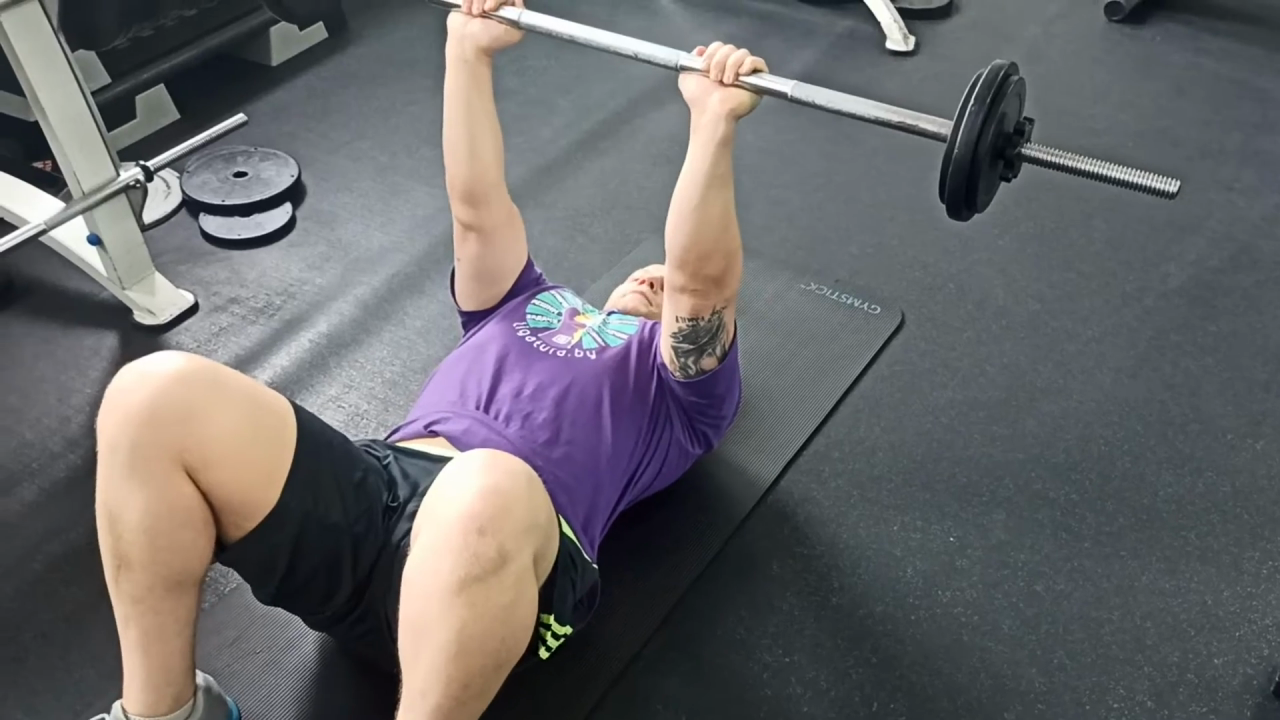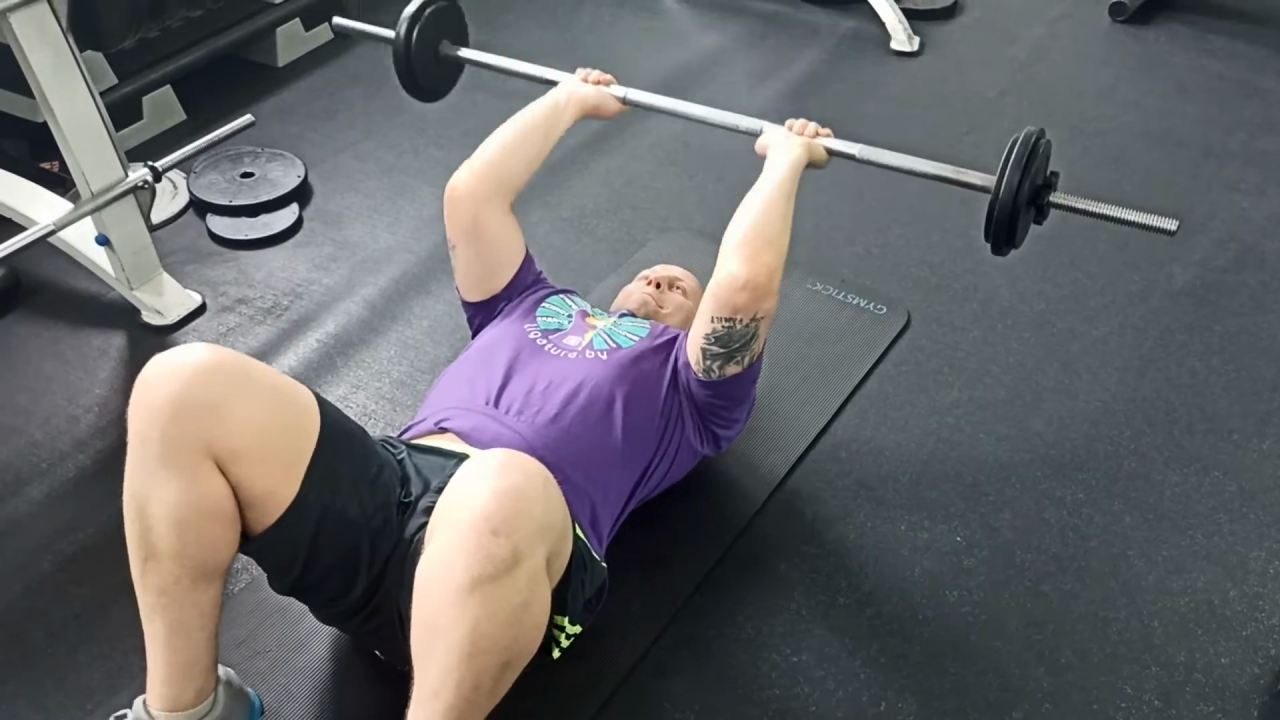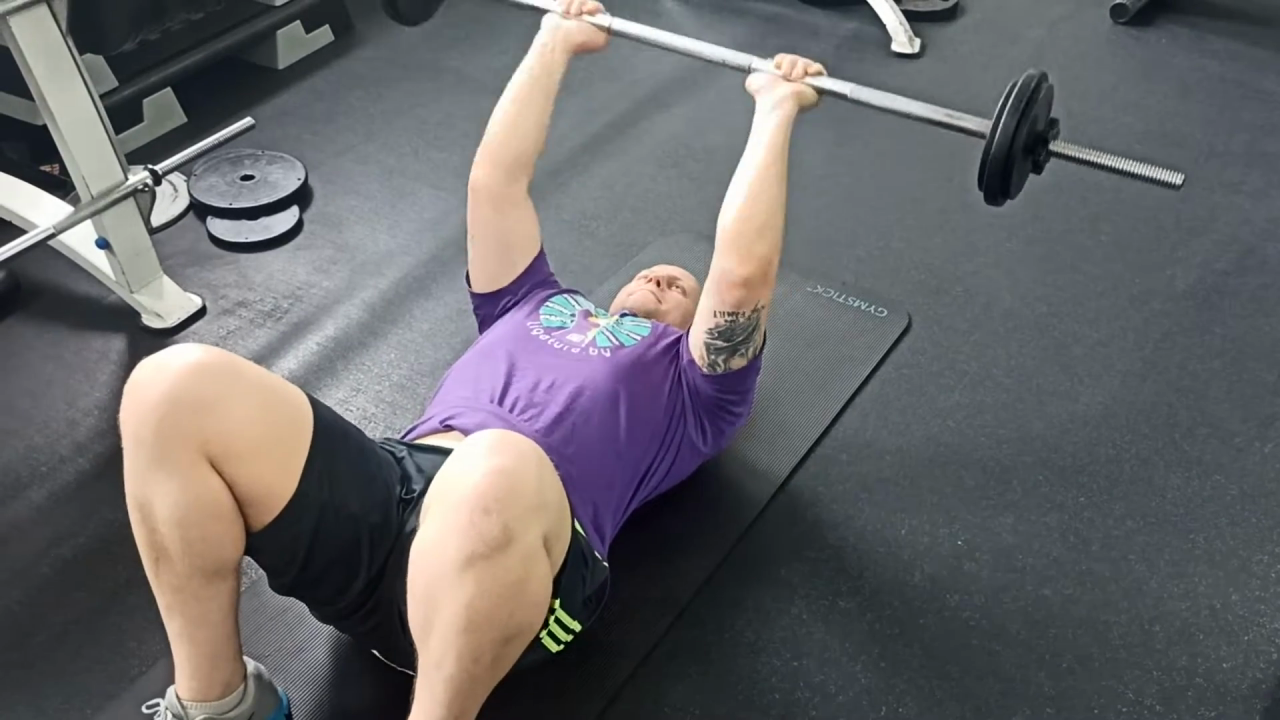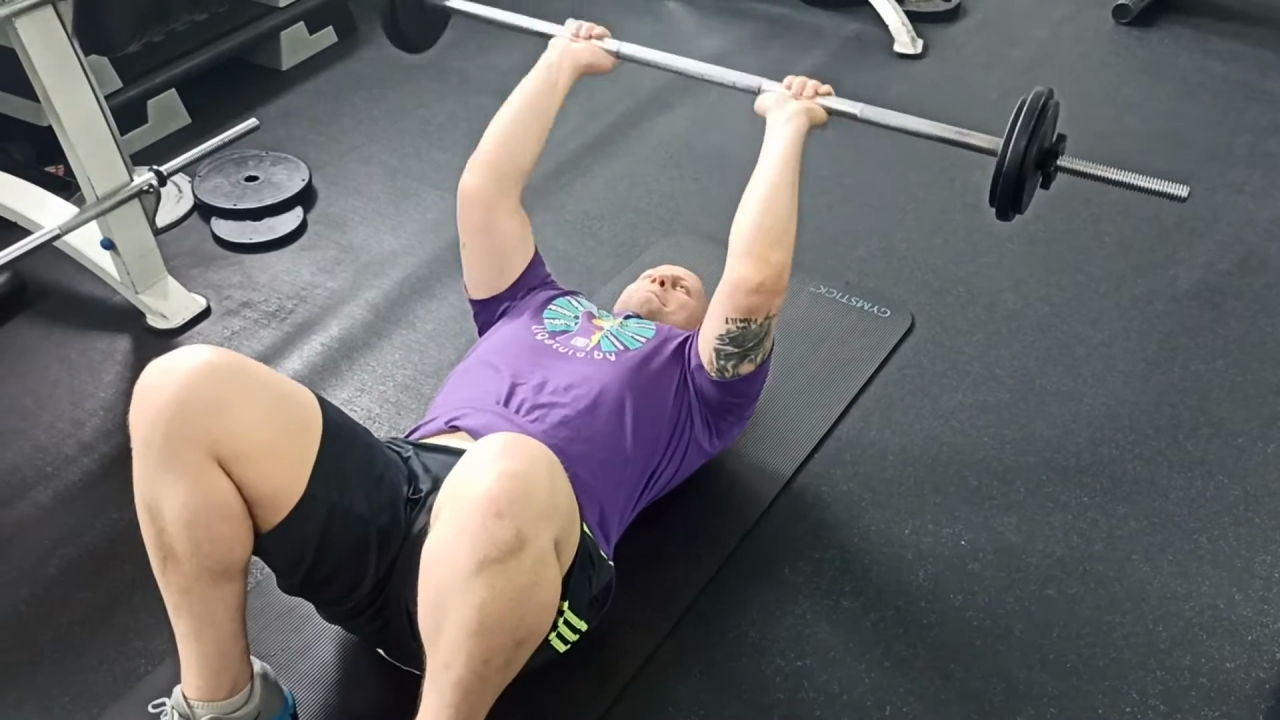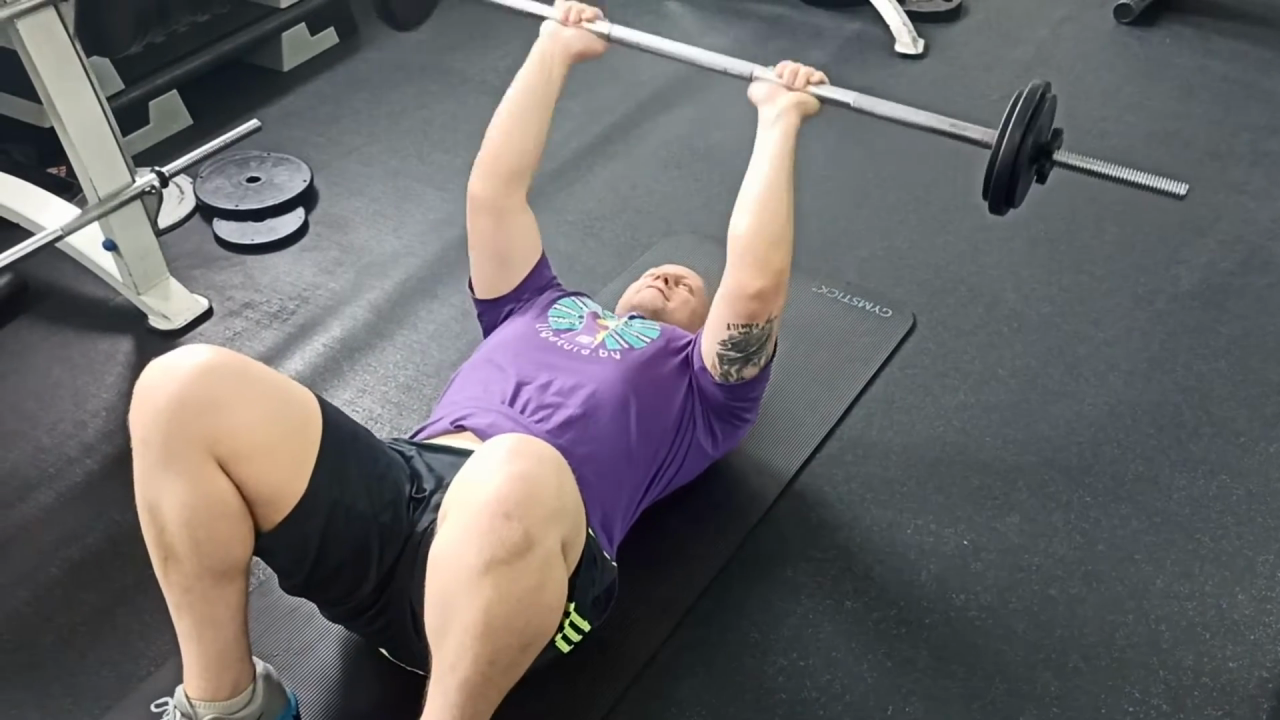
dt=1s
person 1, frame 1
left shoulder: (686, 385)
right shoulder: (529, 305)
left elbow: (704, 281)
right elbow: (478, 208)
left wrist: (714, 120)
left hip: (499, 528)
right hip: (374, 487)
left knee: (482, 496)
right knee: (154, 394)
person 1, frame 2
left shoulder: (692, 378)
right shoulder: (535, 308)
left elbow: (745, 284)
right elbow: (470, 197)
left wrist: (786, 157)
right wrist: (570, 101)
left hip: (511, 518)
right hip: (387, 484)
left knee: (498, 495)
right knee: (184, 385)
person 1, frame 3
left shoulder: (692, 383)
right shoulder: (538, 306)
left elbow: (742, 271)
right elbow: (494, 184)
left wrist: (776, 110)
left hip: (512, 527)
right hip: (386, 489)
left knee: (494, 478)
right knee: (173, 389)
person 1, frame 4
left shoulder: (697, 381)
right shoulder: (540, 309)
left elbow: (754, 280)
right elbow: (484, 194)
left wrist: (787, 126)
right wrist: (561, 64)
left hip: (519, 525)
right hip: (394, 486)
left knee: (506, 476)
right knee: (183, 387)
person 1, frame 5
left shoulder: (699, 384)
right shoulder: (546, 309)
left elbow: (754, 285)
right elbow: (493, 197)
left wrist: (779, 119)
left hip: (518, 524)
right hip: (395, 489)
left knee: (512, 483)
right knee: (182, 389)
